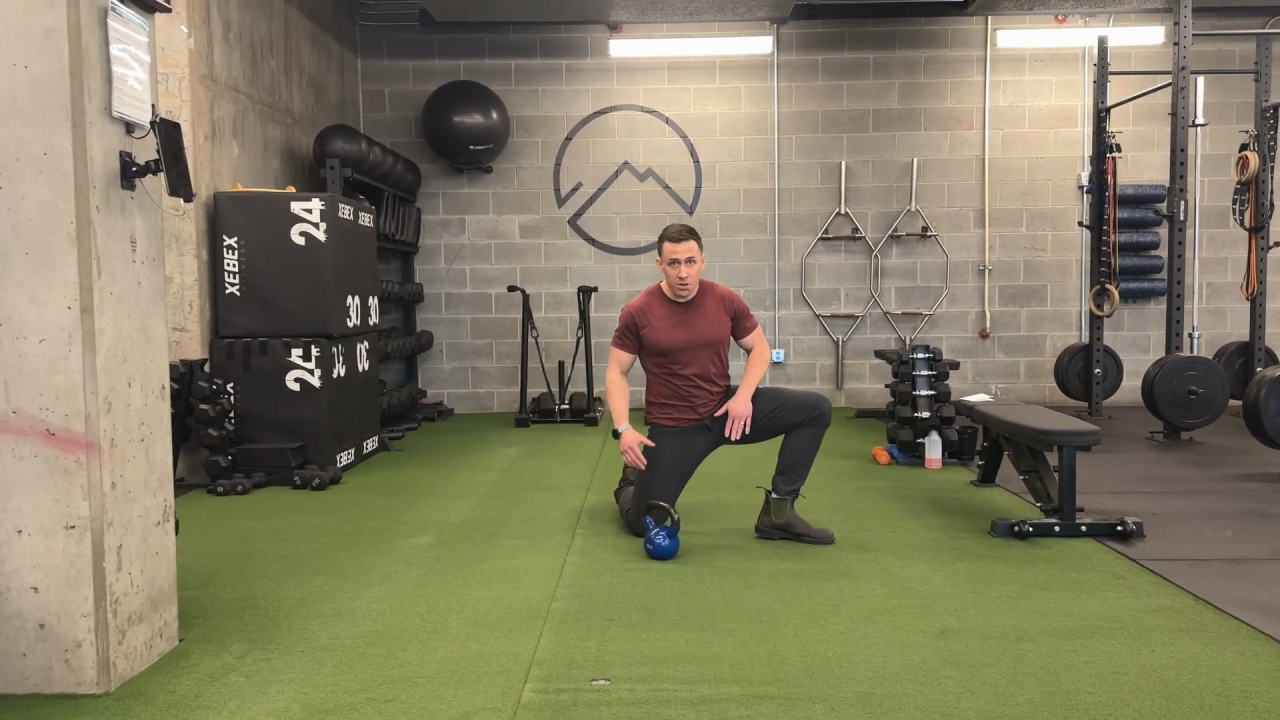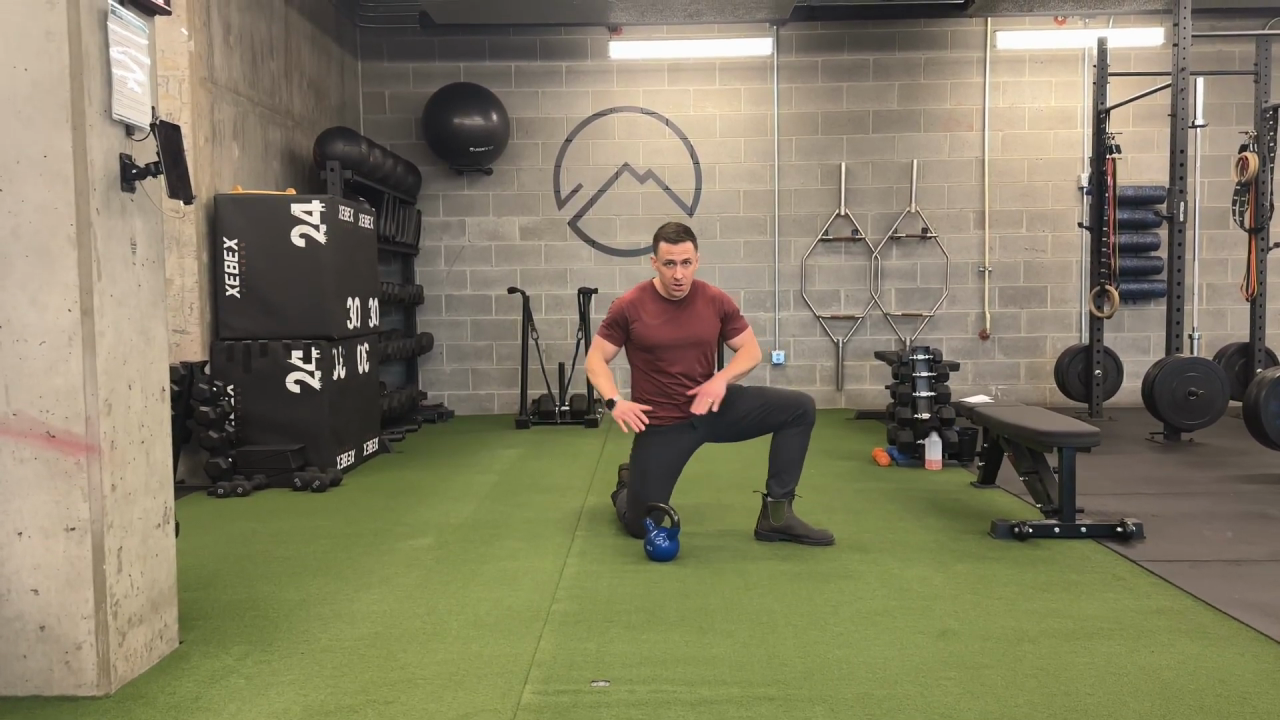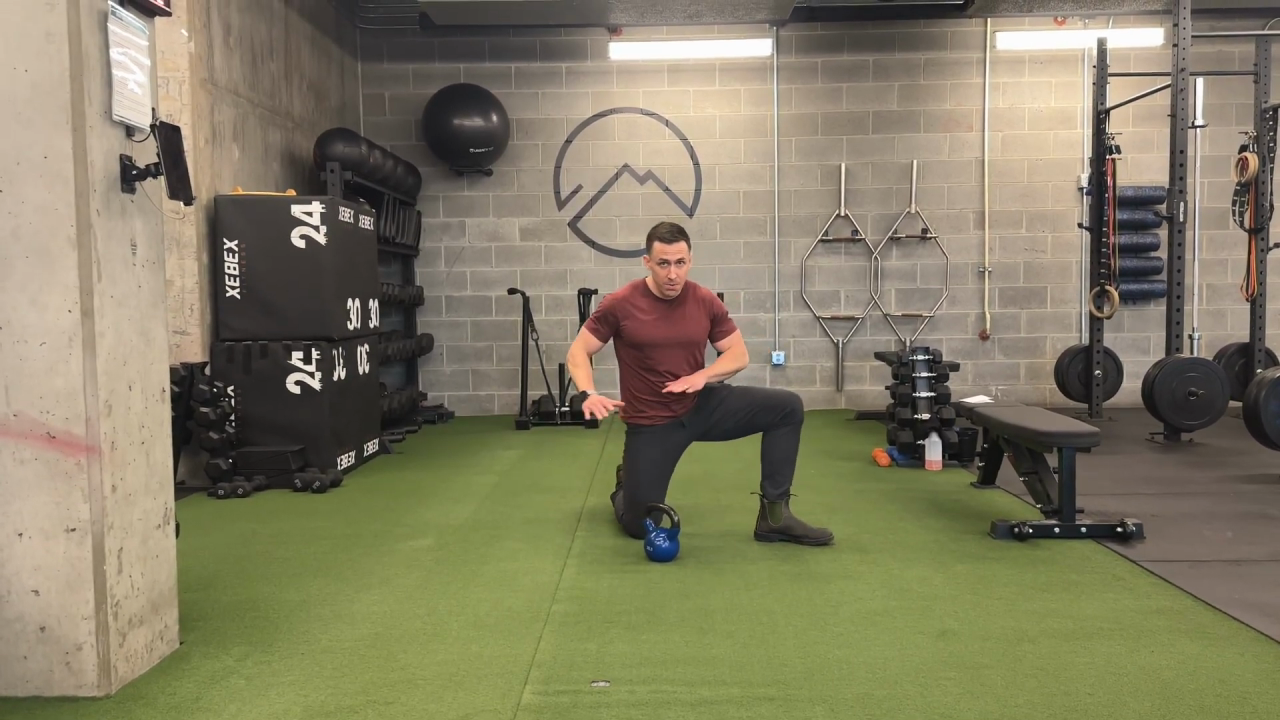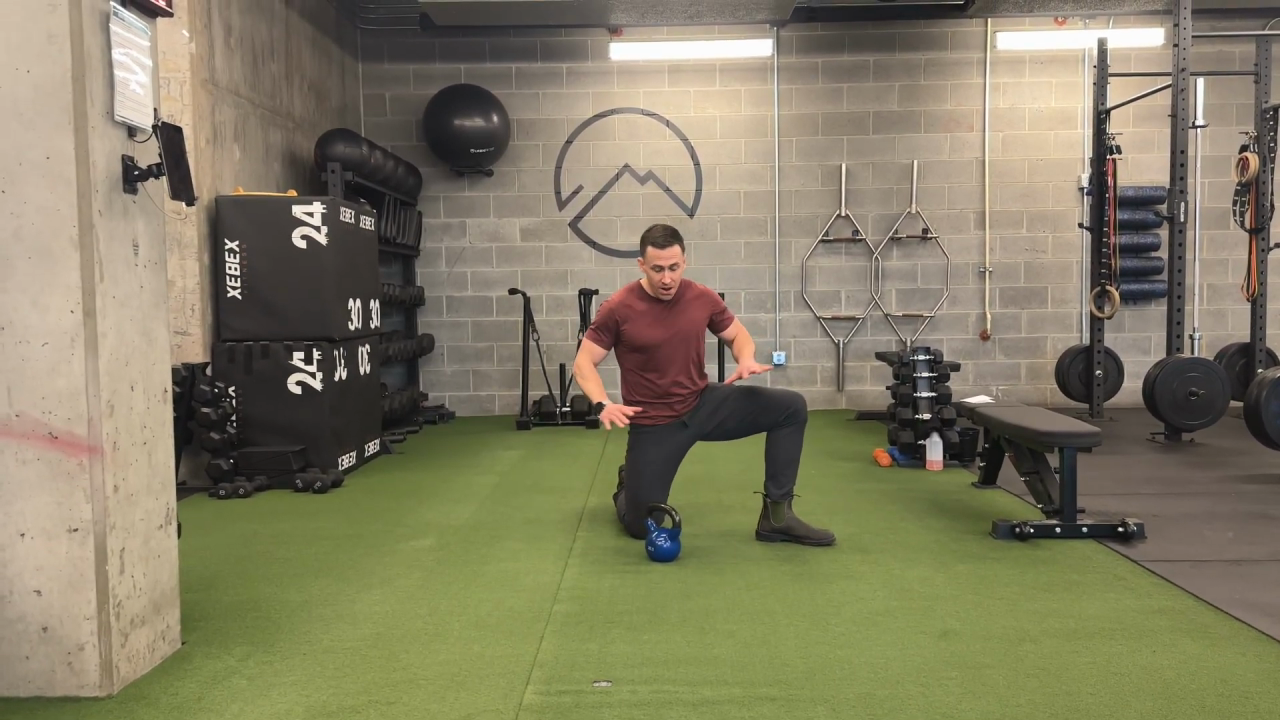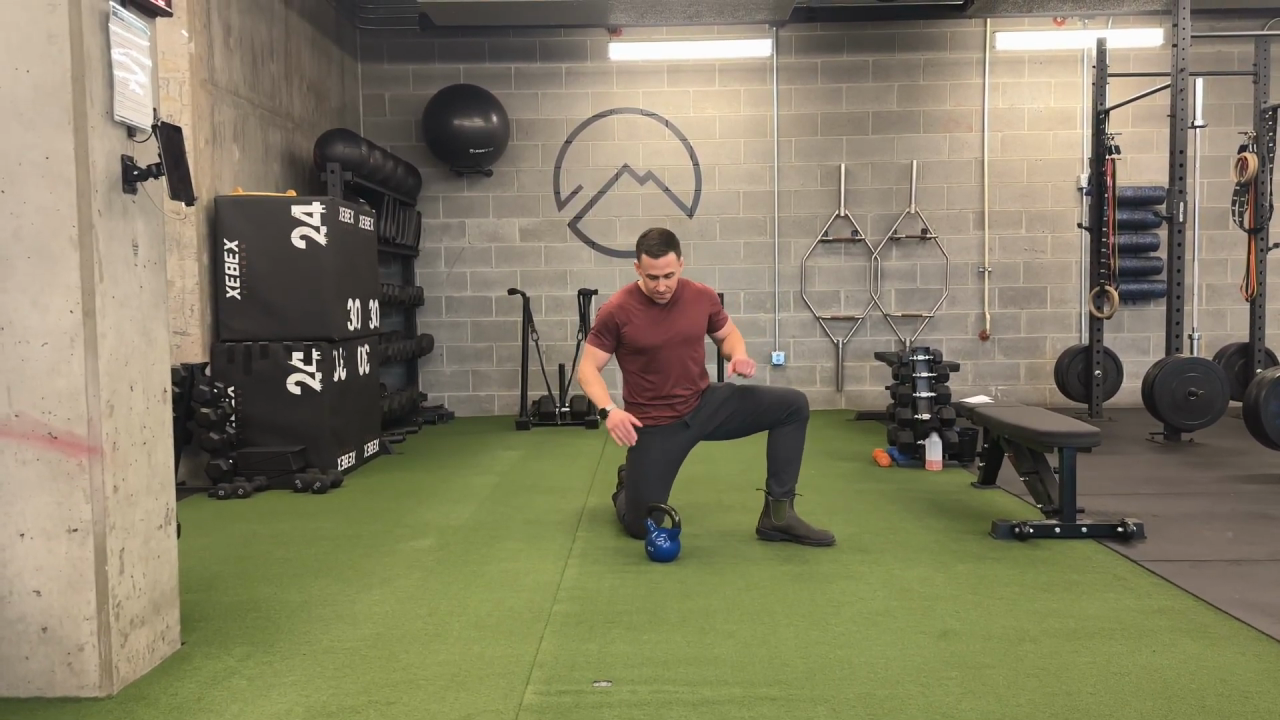
dt=0.2s
person 1, frame 1
left shoulder: (726, 300)
right shoulder: (638, 312)
left elbow: (760, 350)
right elbow: (616, 373)
left wrist: (745, 395)
right wrist: (623, 429)
left hip: (724, 410)
right hip: (673, 426)
left knee: (815, 409)
right knee: (644, 523)
left ankle: (778, 510)
right ankle: (631, 484)
person 1, frame 2
left shoulder: (716, 300)
right shoulder: (629, 307)
left elbow: (752, 351)
right elbow: (596, 360)
left wrist: (722, 380)
right wrist: (616, 400)
left hip: (712, 407)
right hip: (660, 423)
left knee: (799, 408)
right knee: (641, 524)
left ankle: (776, 513)
right ankle: (627, 489)
person 1, frame 3
left shoulder: (706, 302)
right shoulder: (619, 304)
left elbow: (737, 354)
right elbow: (578, 352)
left wrist: (703, 376)
right wrist: (590, 393)
left hip: (701, 406)
right hip: (651, 424)
left knee: (787, 407)
right knee: (640, 526)
left ankle: (774, 514)
right ankle: (626, 487)
person 1, frame 4
left shoulder: (702, 297)
right shoulder: (617, 308)
left elbow: (737, 334)
right elbow: (584, 363)
left wrist: (747, 359)
right wrist: (603, 404)
left hip: (703, 404)
right hip: (654, 424)
left knee: (791, 407)
right knee: (641, 526)
left ankle: (776, 514)
right ankle: (627, 488)
person 1, frame 5
left shoulder: (702, 296)
right shoulder: (616, 311)
left elbow: (727, 333)
right elbow: (588, 369)
left wrist: (738, 355)
right wrist: (609, 410)
left hip: (705, 403)
right hip: (655, 424)
left knee: (793, 405)
right knee: (641, 525)
left ankle: (778, 514)
right ankle: (627, 489)
